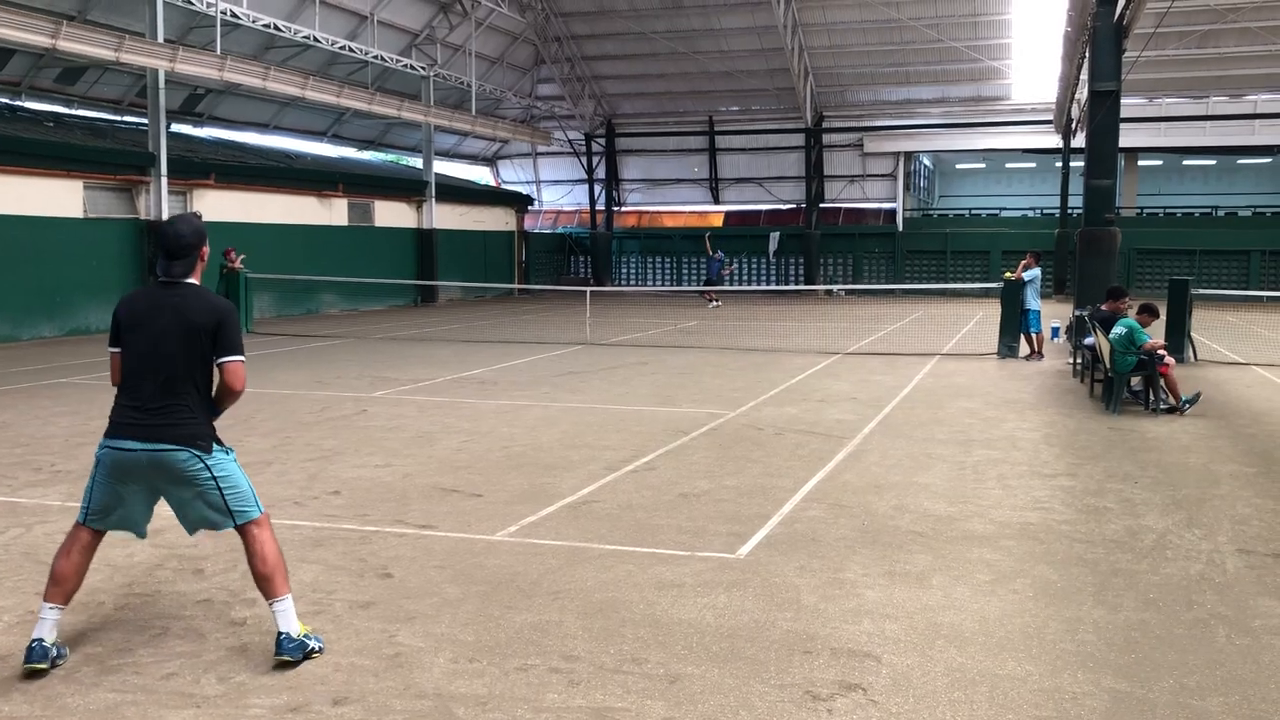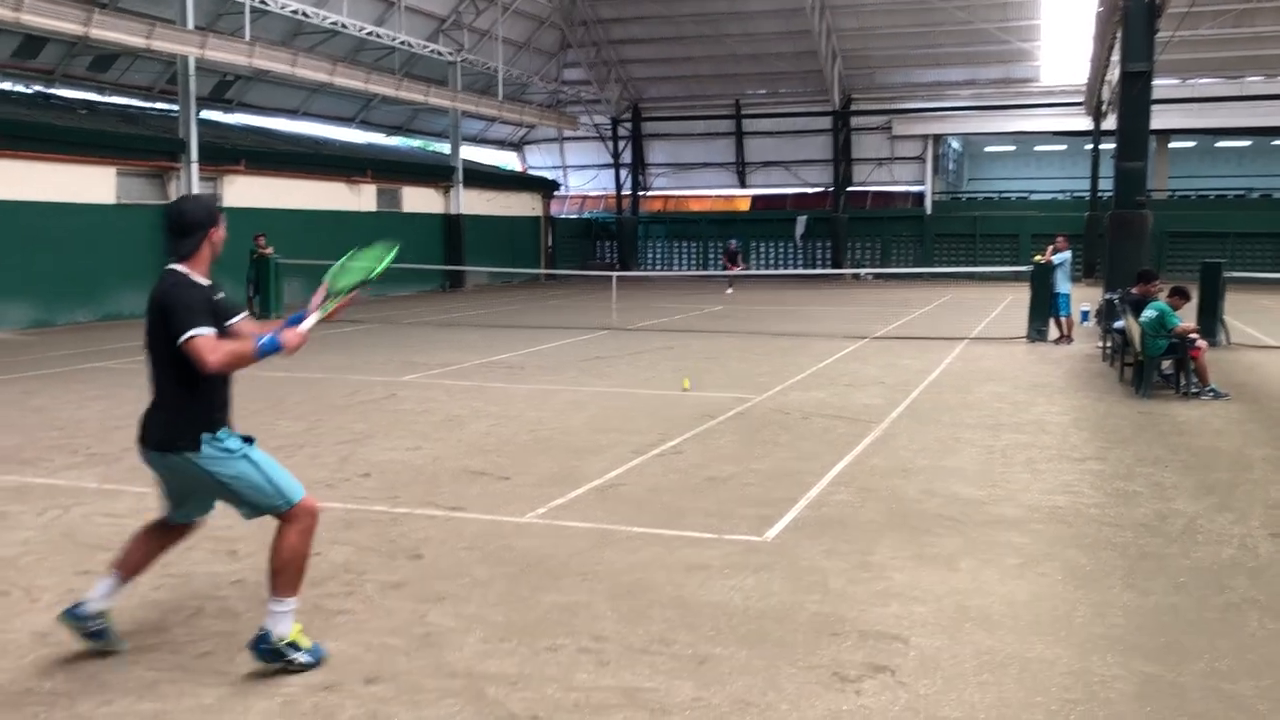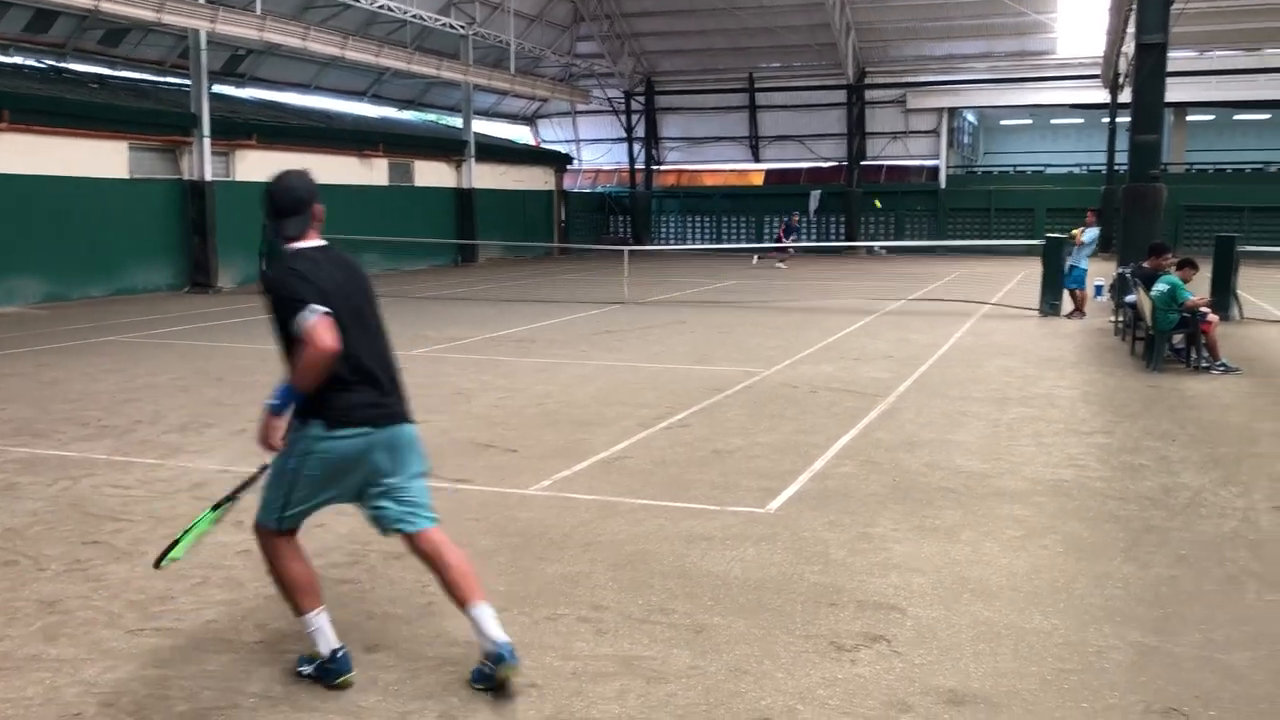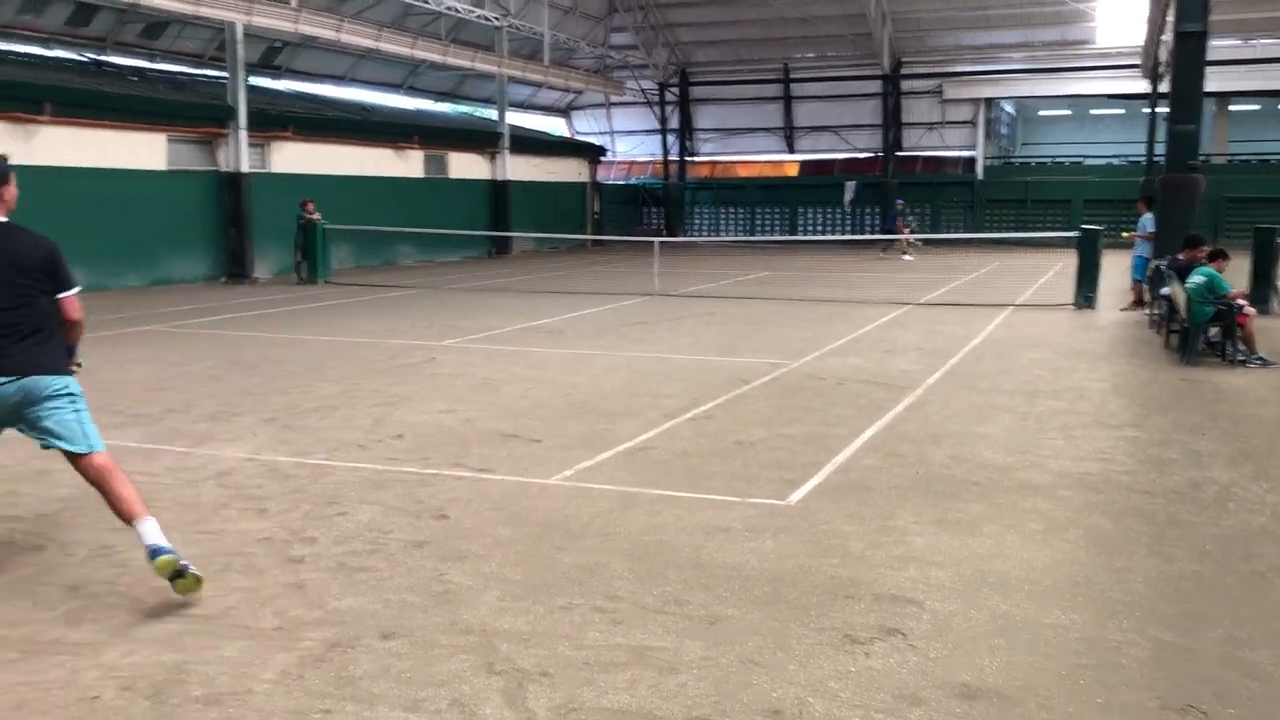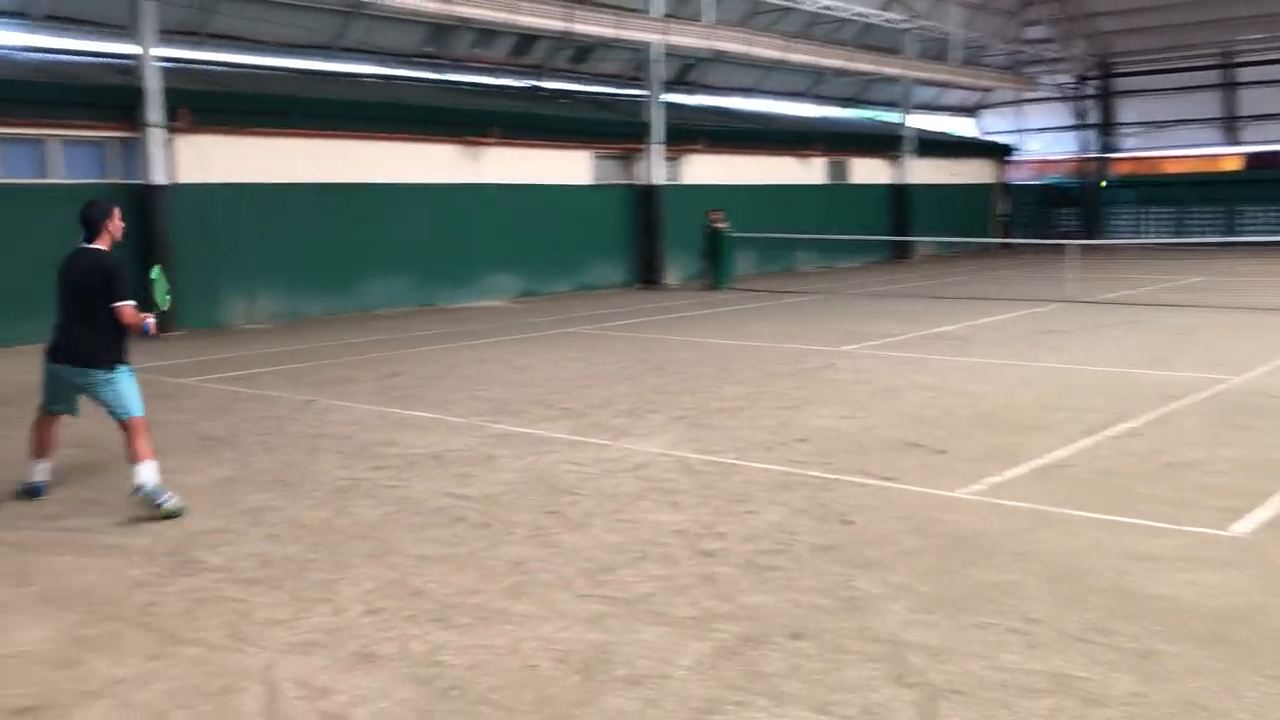
dt=1s
person 1, frame 1
left shoulder: (128, 305)
right shoulder: (218, 310)
left elbow: (117, 376)
right elbow: (234, 384)
left hip: (123, 441)
right hip: (188, 444)
left knee: (86, 531)
right knee: (256, 526)
left ankle: (42, 640)
right ankle: (290, 633)
person 1, frame 2
left shoulder: (201, 290)
right shoulder: (176, 294)
left elbow: (247, 333)
right elbow: (212, 359)
left wrist: (302, 319)
right wrist: (278, 344)
left hip: (182, 437)
right hip: (197, 440)
left knee: (179, 520)
right knee: (302, 511)
left ankle: (90, 610)
right ankle: (278, 633)
person 1, frame 3
left shoulder: (284, 272)
right shoulder: (347, 266)
left elbow: (322, 345)
left wrist: (281, 403)
left hip: (330, 432)
right hip: (393, 425)
left knee: (274, 531)
right knee: (425, 535)
left ankle: (329, 656)
right ankle: (496, 644)
person 1, frame 4
right shoulder: (38, 246)
right elbow: (72, 316)
right wrist: (67, 351)
right hip: (41, 375)
right knee: (99, 465)
right ankle: (160, 549)
person 1, frame 5
left shoulder: (69, 262)
right shoulder: (110, 266)
right elbow: (128, 319)
left wrist: (136, 319)
right wrist: (146, 325)
left hip: (61, 359)
right hip: (103, 364)
left knee: (48, 414)
right knee: (136, 424)
left ankle: (36, 480)
right ankle: (149, 488)
